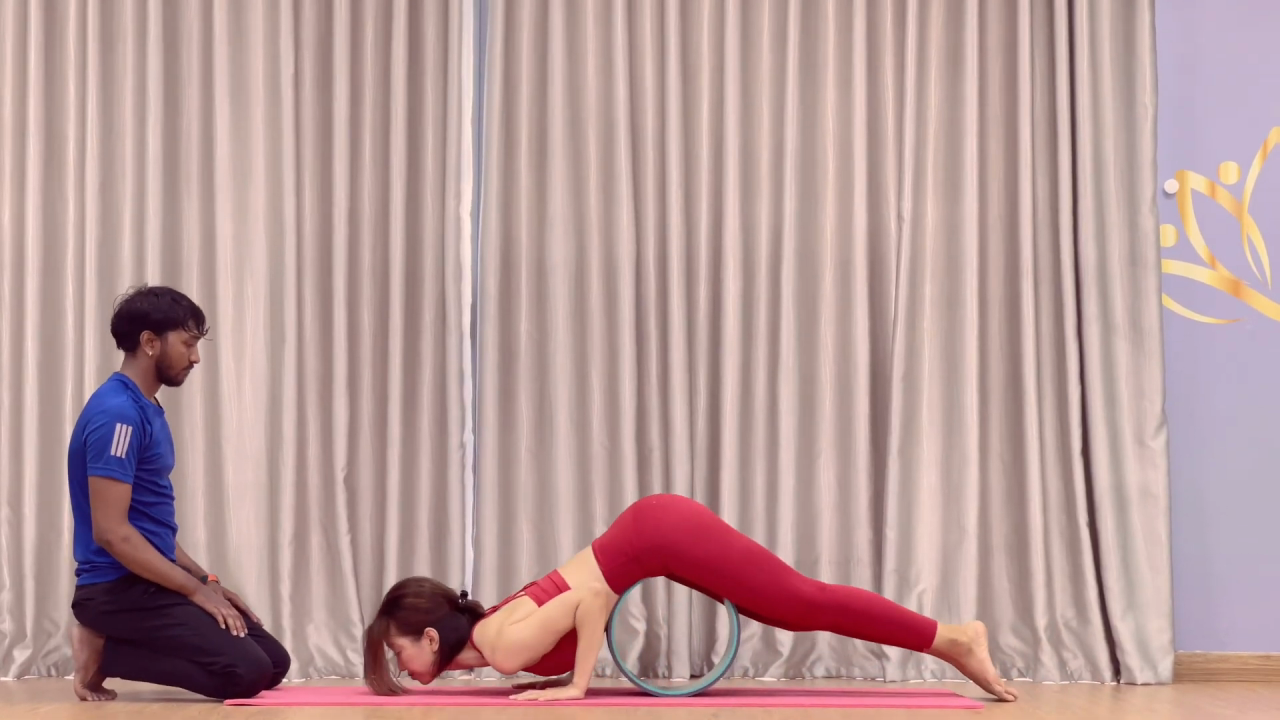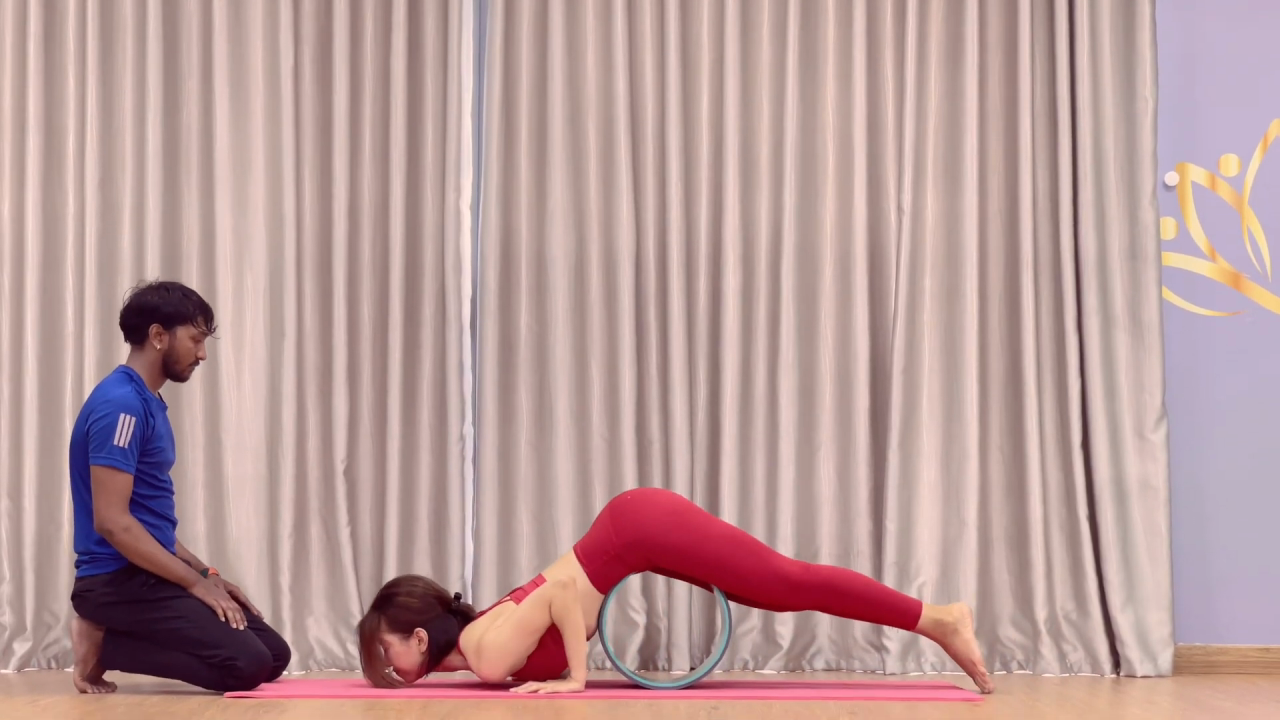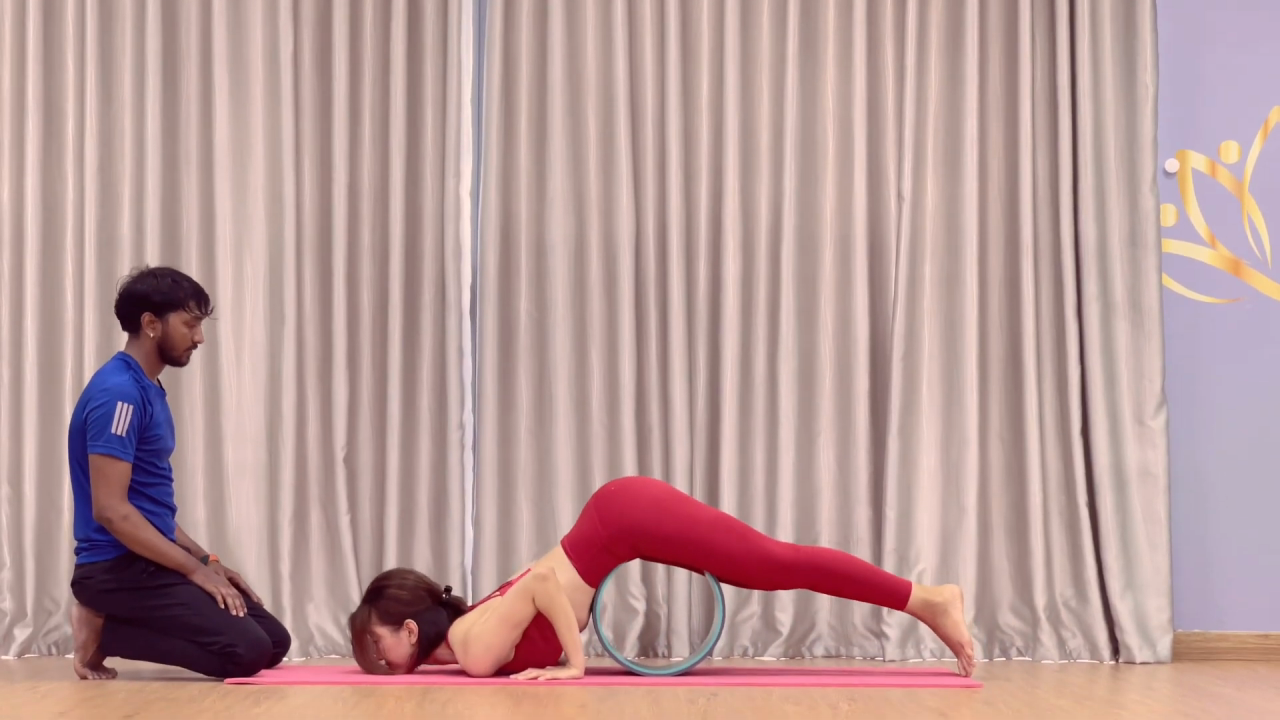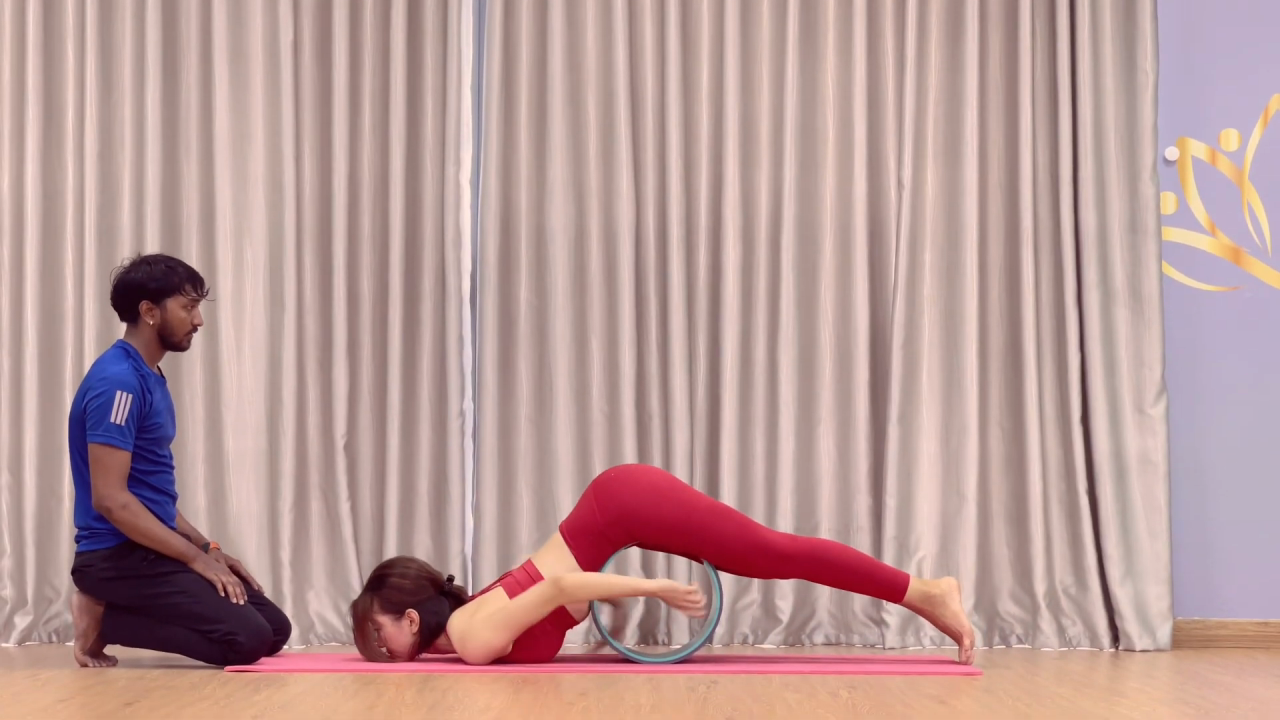
dt=0.5s
person 1, frame 1
left shoulder: (504, 649)
right shoulder: (489, 631)
left elbow: (589, 597)
left wrist: (576, 683)
right wrist: (563, 675)
left hip: (663, 534)
right hip: (656, 531)
left knee: (806, 603)
right knee: (797, 609)
left ankle: (952, 639)
right ankle: (950, 639)
person 1, frame 2
left shoulder: (490, 656)
right shoulder: (476, 639)
left elbow: (561, 587)
left wrist: (576, 677)
right wrist: (561, 666)
left hip: (641, 528)
right hip: (638, 525)
left knee: (792, 582)
right knee: (785, 588)
left ankle: (939, 620)
right ankle: (936, 619)
person 1, frame 3
left shoulder: (477, 651)
right shoulder: (468, 635)
left elbow: (539, 578)
left wrist: (575, 661)
right wrist: (558, 651)
left hip: (629, 516)
right hip: (624, 516)
left knee: (779, 563)
right knee: (770, 569)
left ankle: (928, 599)
right ankle: (926, 601)
person 1, frame 4
left shoulder: (473, 641)
right shoulder: (466, 623)
left elbow: (558, 584)
left wrist: (658, 590)
left hip: (626, 502)
right hip: (623, 502)
left knee: (776, 553)
right knee: (767, 557)
left ankle: (925, 592)
right ankle: (922, 594)
person 2, frame 1
left shoulder: (147, 410)
right shoulder: (117, 413)
right elbow: (112, 533)
left wrist: (206, 581)
right wrist: (196, 590)
left hip: (147, 581)
right hip: (119, 588)
left knee: (274, 663)
right knee: (246, 672)
left ankle: (110, 645)
right ankle: (102, 653)
person 2, frame 2
left shoulder: (148, 403)
right shoulder: (121, 404)
right elbow: (112, 522)
left wrist: (206, 574)
right wrist: (197, 582)
left hip: (148, 574)
right hip: (120, 580)
left knee: (274, 655)
right knee: (247, 664)
left ankle: (109, 638)
right ankle: (102, 645)
person 2, frame 3
left shoulder: (149, 390)
right shoulder: (118, 392)
right elbow: (111, 510)
left wrist: (206, 561)
right wrist: (196, 569)
left hip: (148, 561)
right hip: (120, 567)
left knee: (274, 642)
right knee: (247, 651)
left ankle: (108, 623)
right ankle: (102, 632)
person 2, frame 4
left shoulder: (149, 378)
right shoulder: (118, 381)
right elbow: (111, 499)
left wrist: (207, 548)
right wrist: (196, 557)
left hip: (149, 549)
right hip: (120, 555)
left knee: (274, 629)
right knee: (247, 639)
left ankle: (108, 612)
right ankle: (102, 619)
